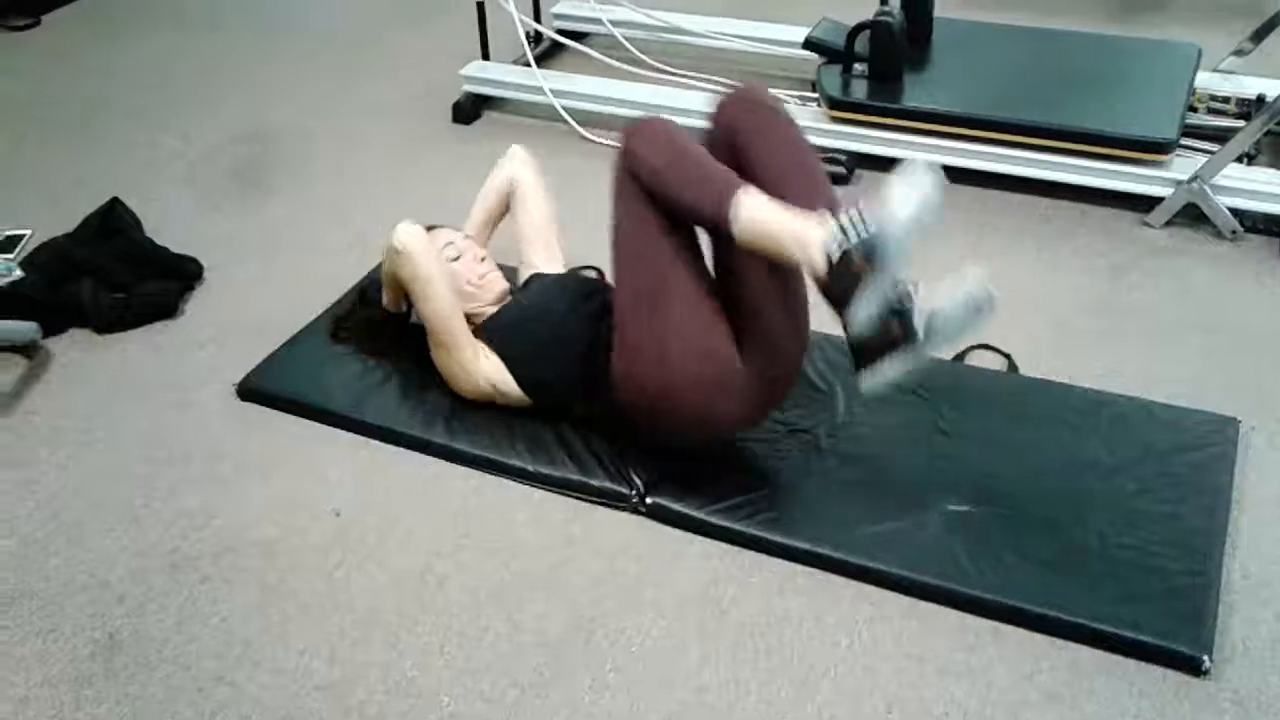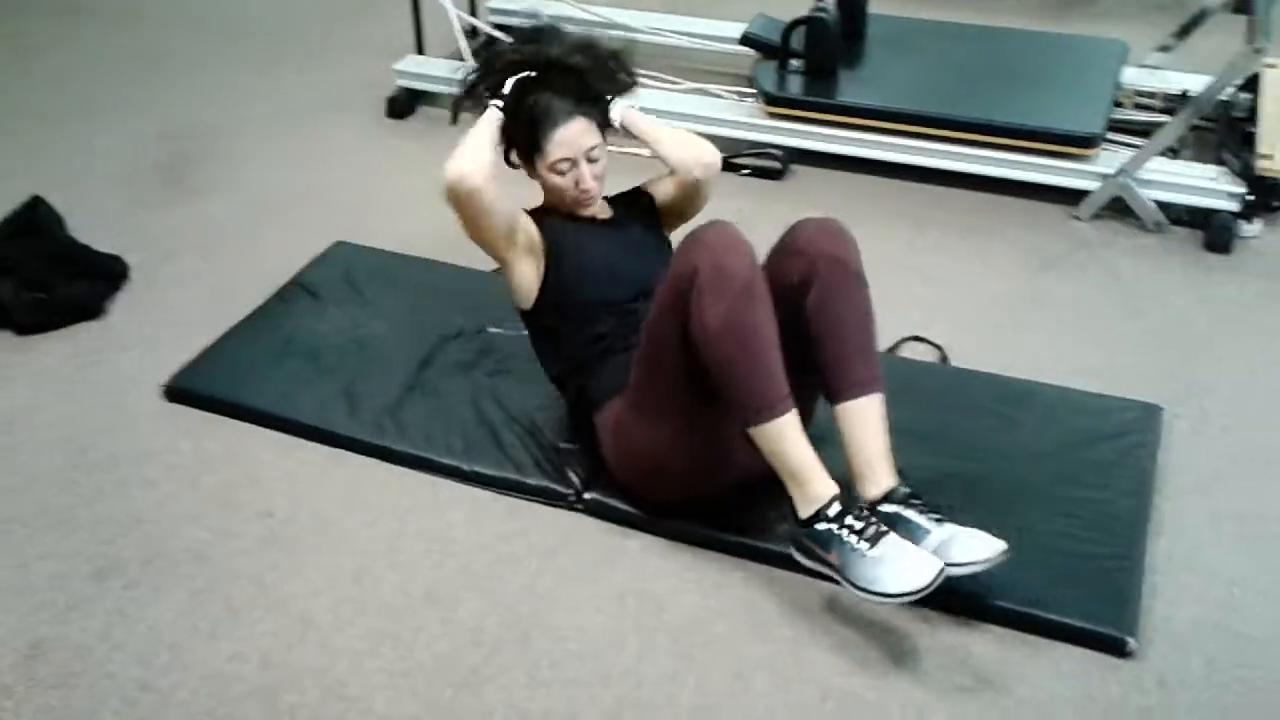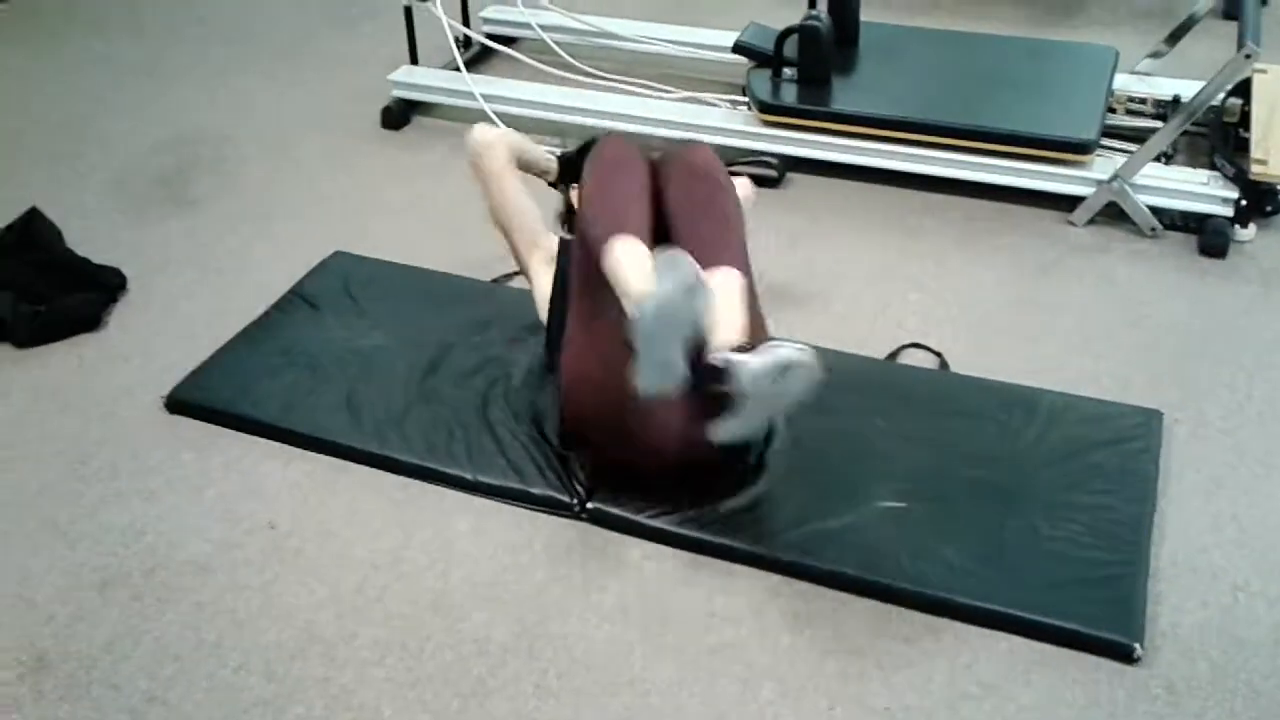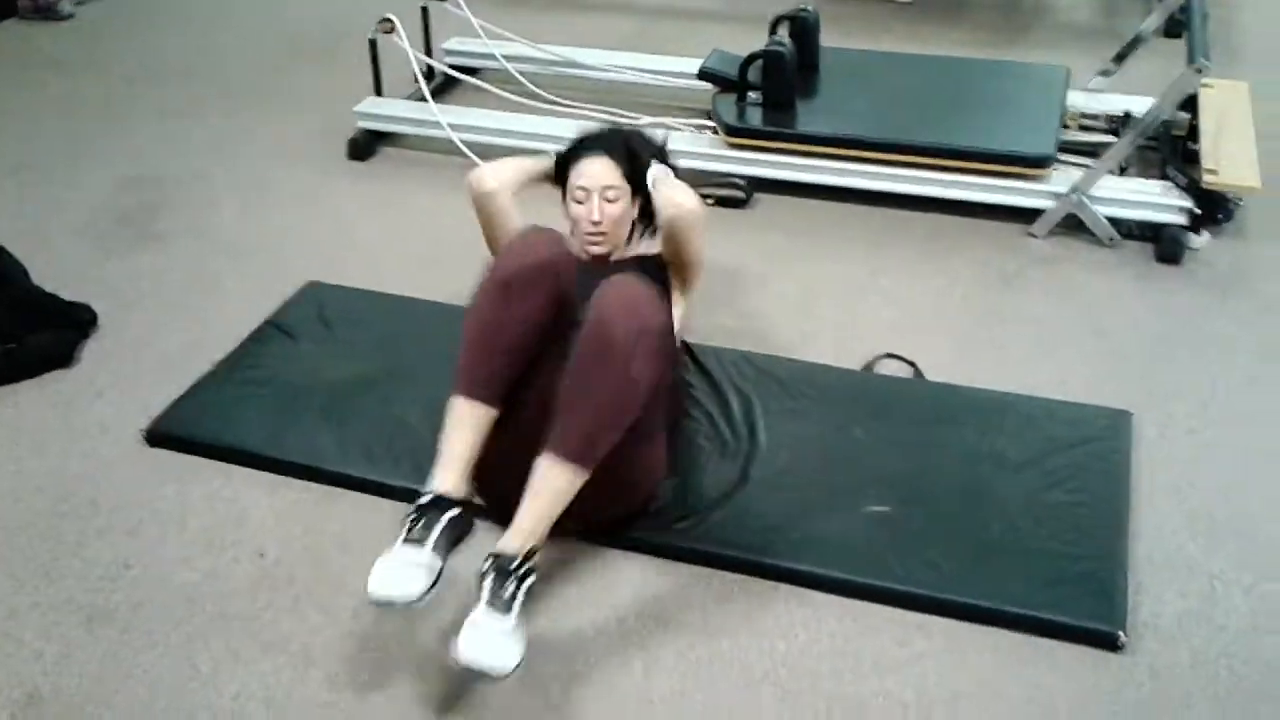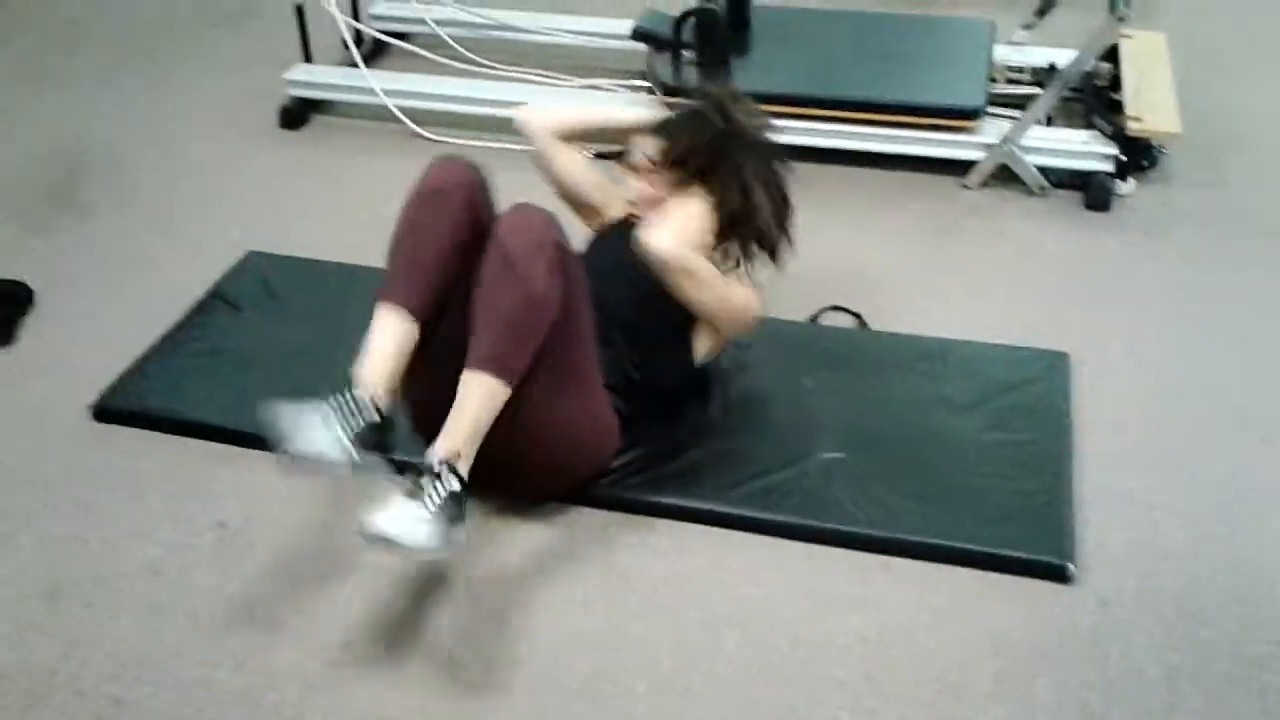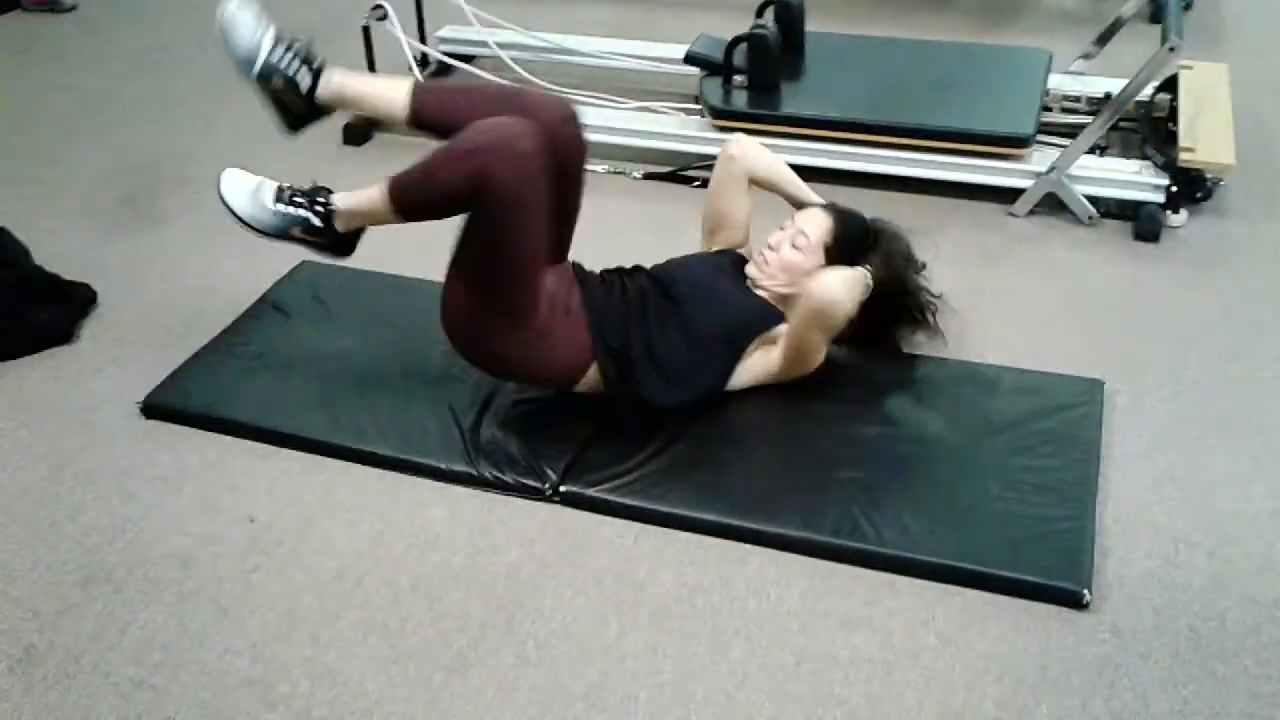
dt=0.5s
person 1, frame 1
left shoulder: (540, 286)
right shoulder: (478, 367)
left elbow: (515, 174)
right elbow: (409, 250)
left wrist: (465, 242)
right wrist: (400, 286)
left hip: (757, 349)
right hip: (684, 389)
left knee: (744, 107)
right knee: (647, 144)
left ankle: (878, 330)
right ankle: (839, 256)
person 1, frame 2
left shoulder: (643, 209)
right shoulder: (525, 239)
left elbow: (702, 164)
right elbow: (463, 180)
left wrist: (618, 112)
right wrist: (497, 112)
left hip: (744, 416)
right hip: (660, 443)
left knee: (819, 243)
right knee: (718, 250)
left ankle: (880, 497)
right ankle: (821, 514)
person 1, frame 3
right shoulder: (554, 258)
left elbow: (742, 189)
right elbow: (486, 142)
right wrist: (559, 166)
right hip: (618, 413)
left knee: (690, 162)
right knee: (616, 154)
left ankle: (735, 364)
right ankle: (648, 309)
person 1, frame 4
left shoulder: (668, 275)
right shoulder: (544, 268)
left elbow: (684, 210)
right elbow: (487, 184)
left wrist: (656, 173)
right wrist: (554, 166)
left hip: (607, 474)
right hip: (512, 456)
left knee: (625, 307)
right knee: (535, 249)
left ankle: (514, 564)
right ankle: (442, 503)
person 1, frame 5
left shoulder: (728, 302)
right shoulder: (618, 219)
left elbow: (664, 255)
right elbow: (536, 124)
left wrist: (705, 185)
right wrist: (651, 120)
left hip: (559, 440)
right hip: (464, 399)
left knee: (528, 233)
right knee: (452, 178)
left ankle: (447, 481)
right ankle: (363, 412)
person 1, frame 6
left shoulder: (785, 348)
right shoulder: (728, 258)
left elbow: (828, 297)
right elbow: (738, 152)
left wrist: (861, 271)
right wrist: (818, 206)
left hip: (527, 337)
right hip: (555, 297)
left knee: (504, 142)
right knee: (548, 119)
left ankle: (328, 218)
right ankle: (313, 88)
